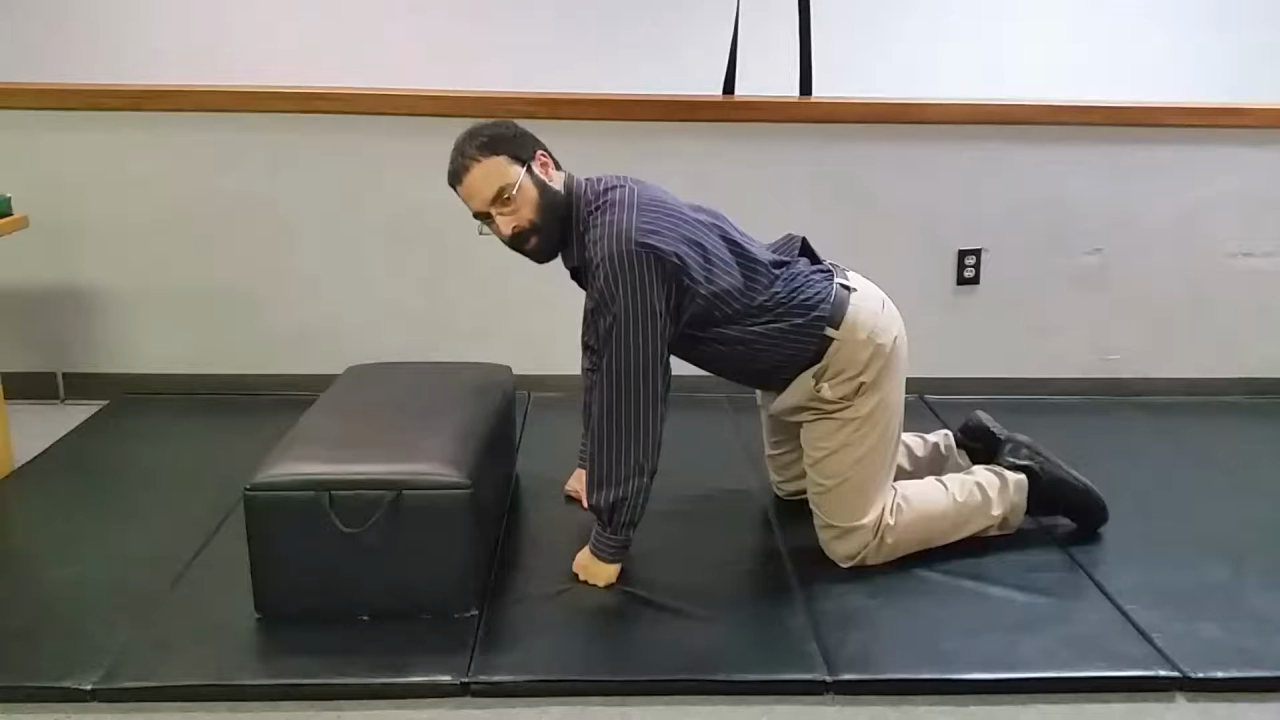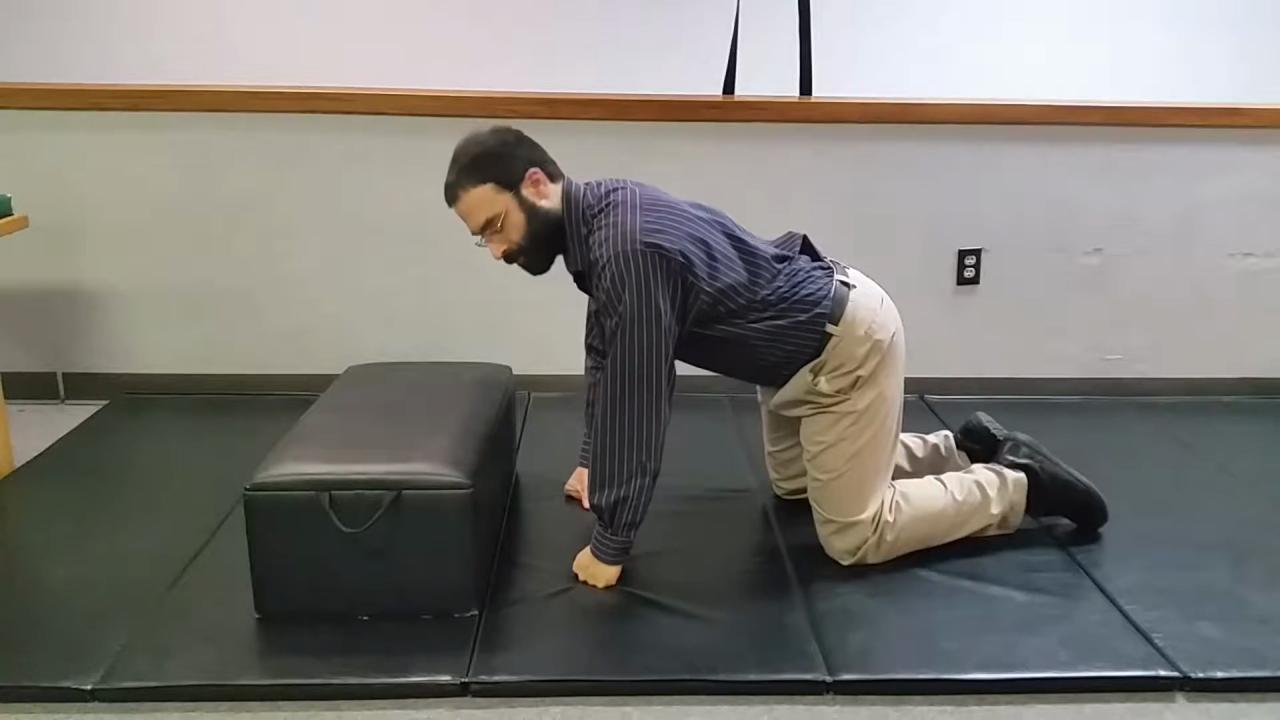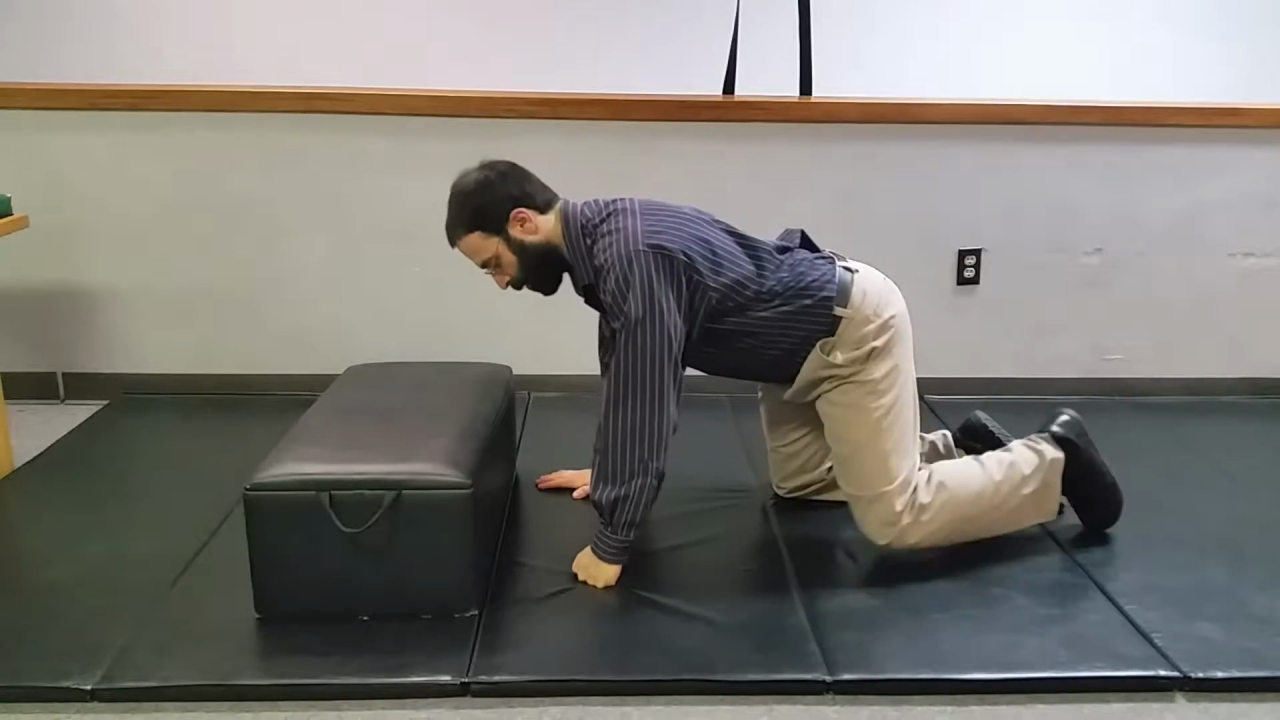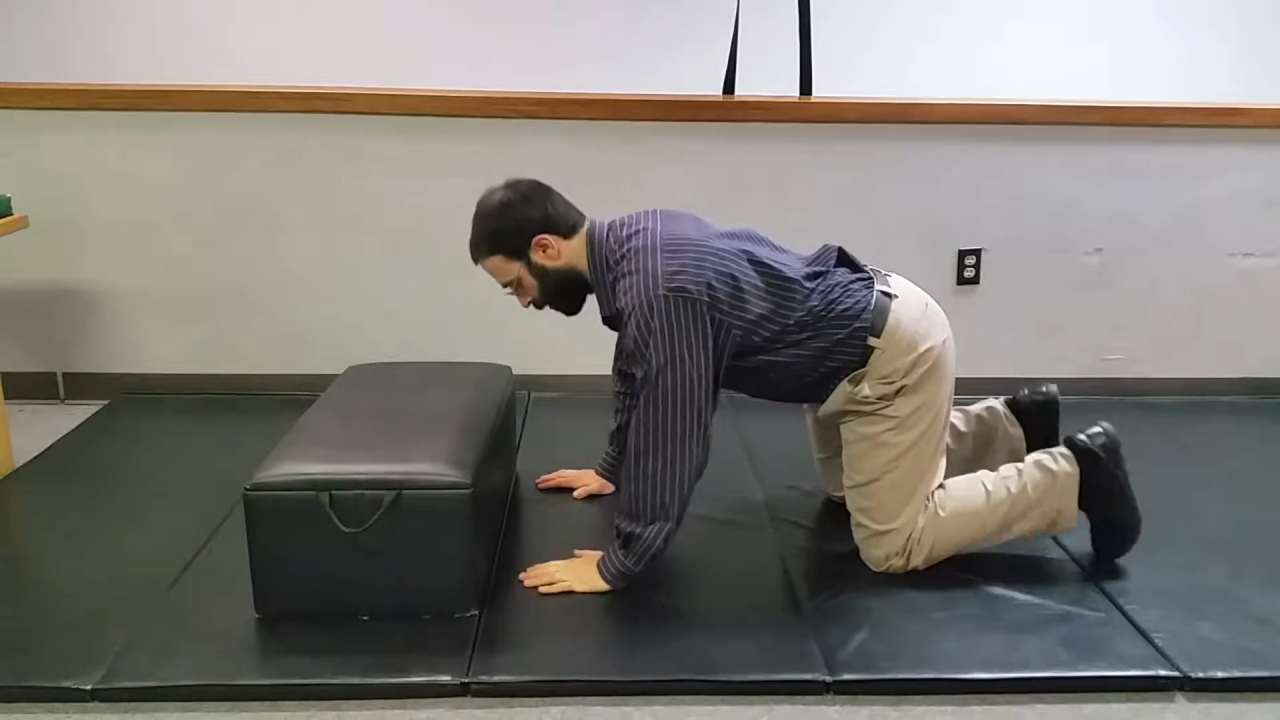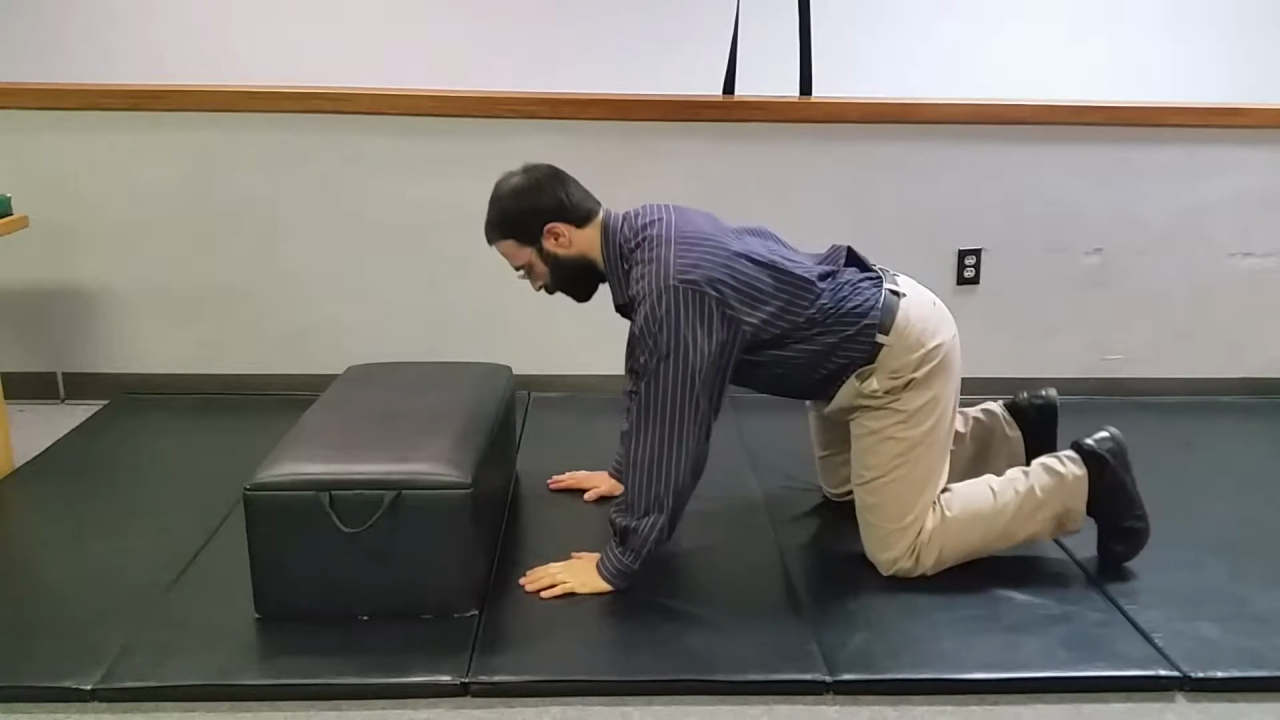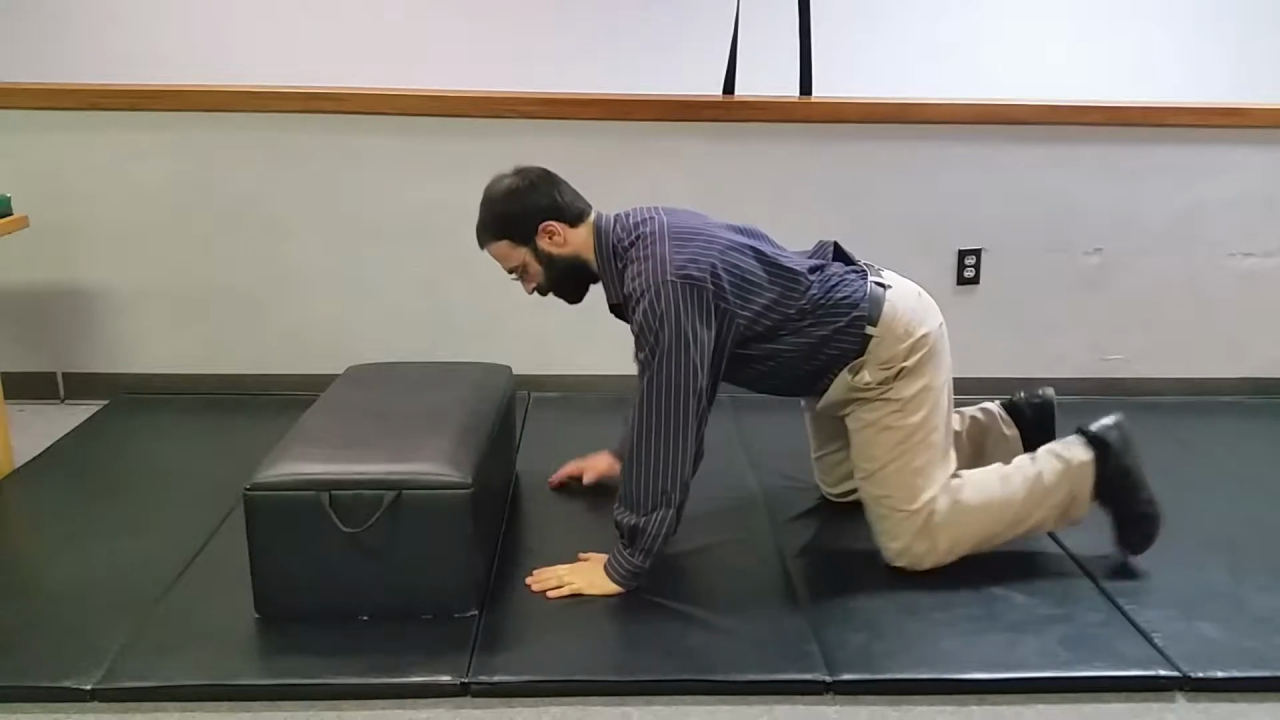
dt=0.7s
person 1, frame 1
left shoulder: (622, 244)
right shoulder: (601, 211)
left elbow: (633, 398)
right elbow: (603, 357)
left wrist: (608, 544)
right wrist: (590, 461)
left hip: (848, 345)
right hip: (810, 335)
left knee: (853, 537)
right knee: (794, 484)
left ankle: (1020, 484)
right ankle: (964, 448)
person 1, frame 2
left shoulder: (627, 246)
right shoulder: (601, 214)
left elbow: (636, 397)
right elbow: (606, 358)
left wrist: (610, 546)
right wrist: (594, 461)
left hip: (846, 342)
right hip: (809, 335)
left knee: (853, 535)
right knee: (794, 483)
left ankle: (1018, 483)
right ankle: (965, 450)
person 1, frame 3
left shoulder: (630, 254)
right shoulder: (603, 236)
left elbow: (644, 402)
right elbow: (622, 374)
left wrist: (610, 545)
right wrist: (606, 473)
left hip: (854, 328)
right hip: (807, 335)
left knee: (892, 515)
right knee: (799, 483)
left ankle: (1052, 457)
right ankle: (961, 447)
person 1, frame 4
left shoulder: (658, 292)
right shoulder: (630, 240)
left elbow: (672, 440)
right elbow: (637, 379)
left wrist: (615, 568)
right wrist: (610, 471)
left hip: (893, 350)
right hip: (869, 320)
left knee: (894, 545)
right knee: (851, 485)
left ankle: (1071, 472)
right ankle: (1017, 423)
person 1, frame 5
left shoulder: (671, 283)
right shoulder: (646, 233)
left elbow: (672, 428)
right elbow: (650, 385)
left wrist: (615, 567)
right wrist: (622, 474)
left hip: (898, 352)
right hip: (869, 328)
left knee: (902, 548)
right knee: (845, 484)
left ankle: (1084, 476)
right ankle: (1013, 428)
person 1, frame 6
left shoulder: (664, 278)
right shoulder: (638, 236)
left elbow: (672, 424)
right elbow: (664, 385)
left wrist: (624, 566)
right wrist: (621, 457)
left hip: (890, 345)
right hip: (858, 331)
left knee: (916, 536)
right knee: (844, 483)
left ankle: (1085, 465)
right ankle: (1009, 426)
